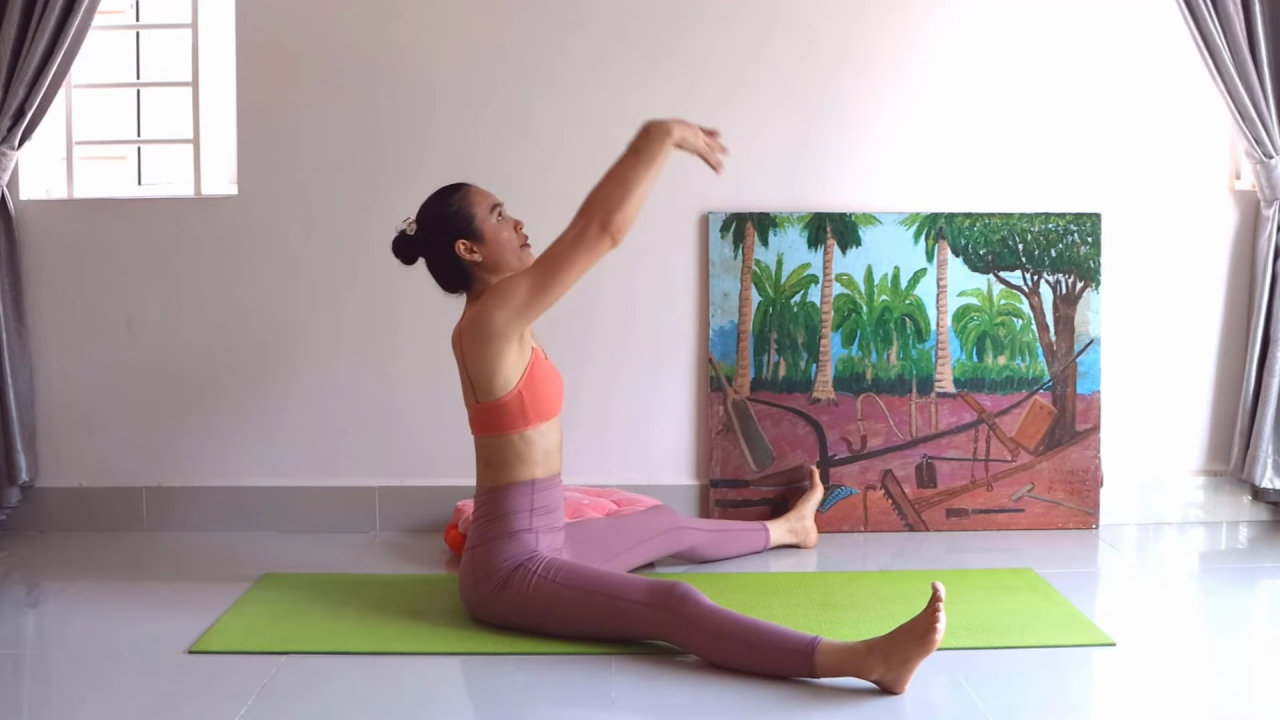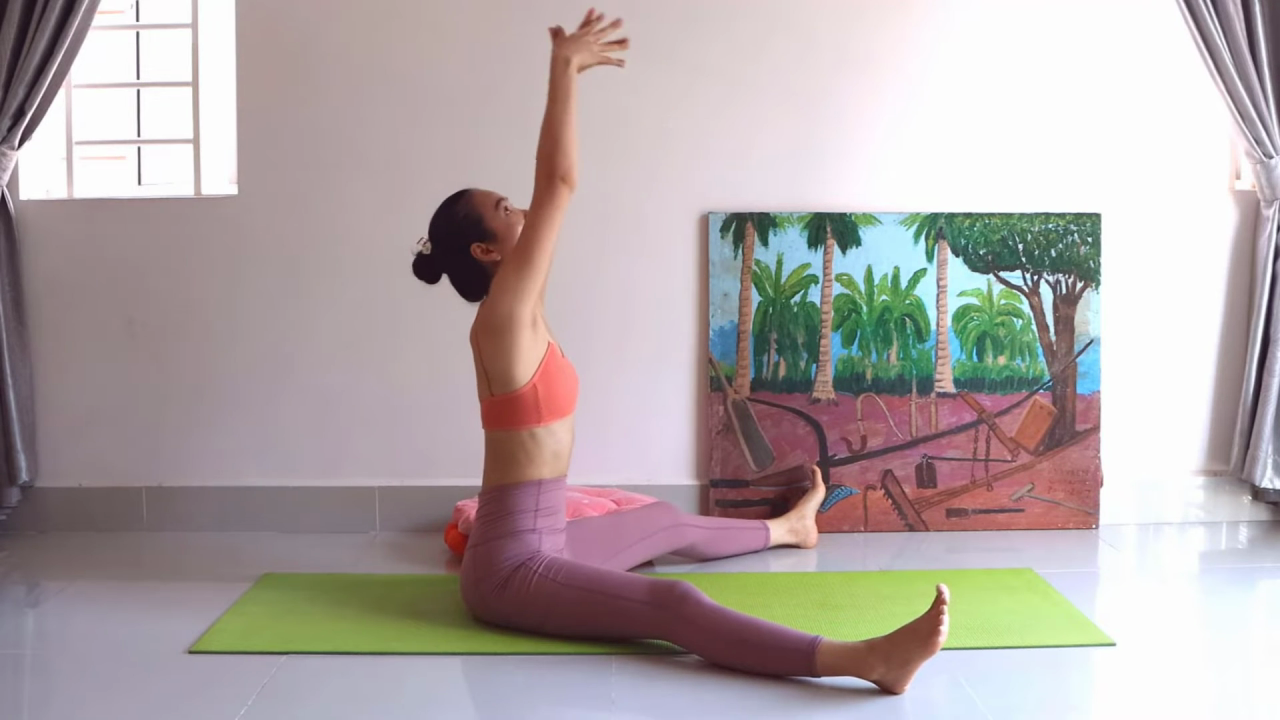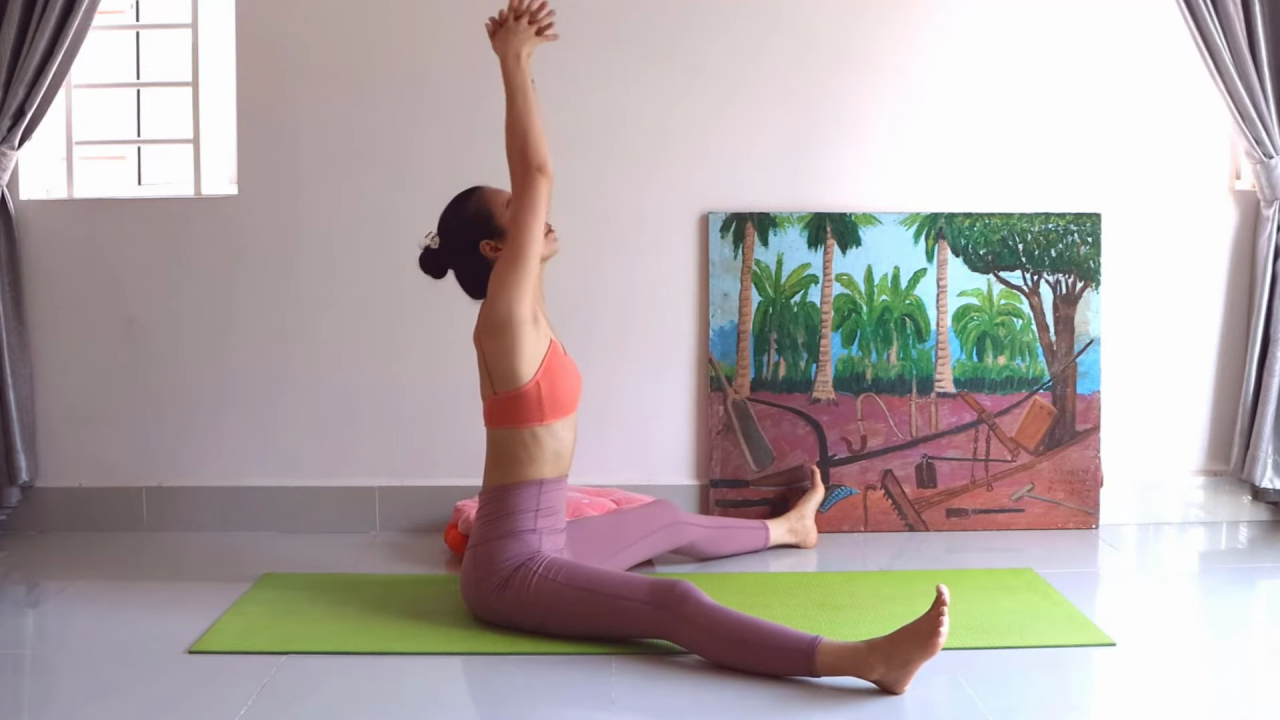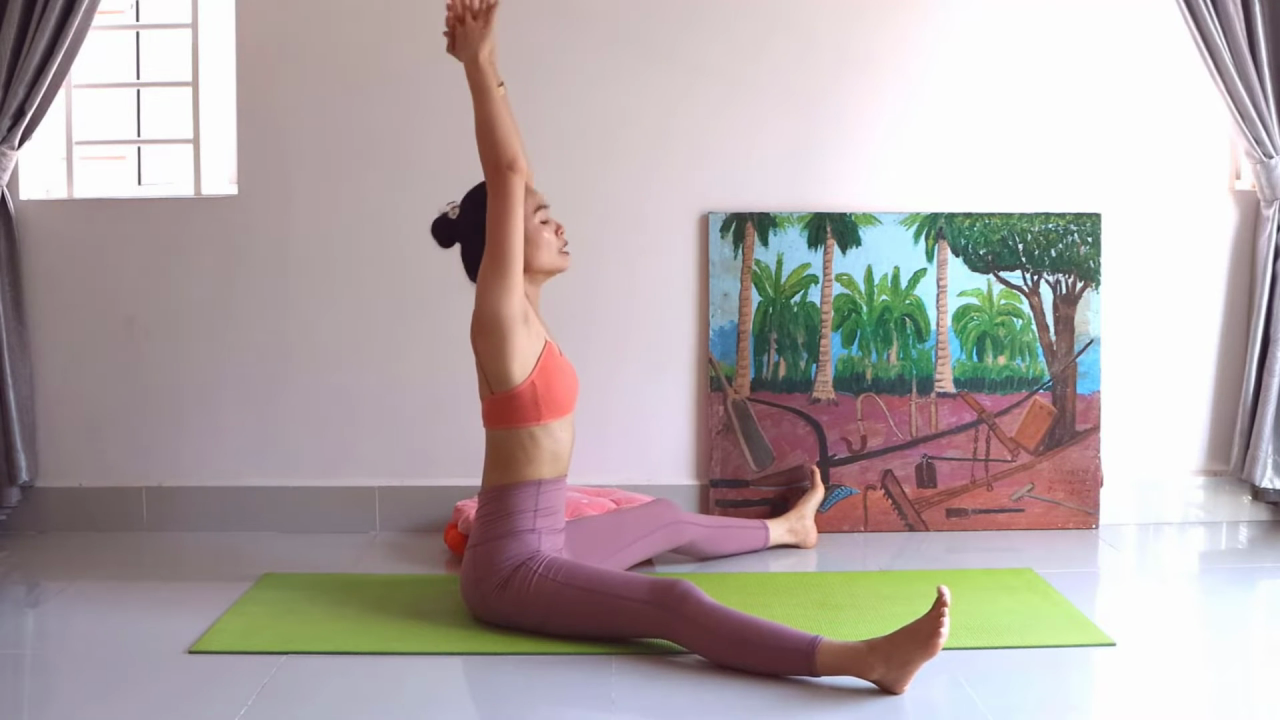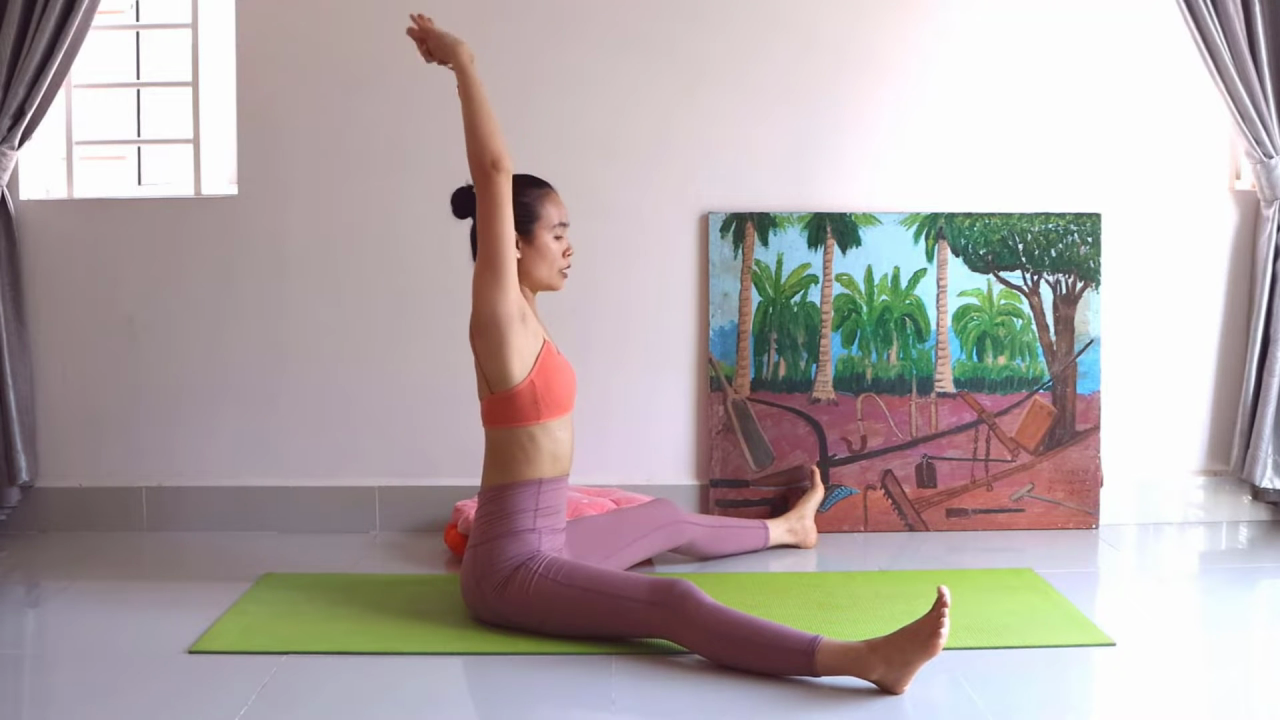
dt=0.4s
person 1, frame 1
left shoulder: (501, 316)
right shoulder: (490, 319)
left elbow: (591, 230)
right elbow: (603, 231)
left wrist: (654, 144)
right wrist: (655, 139)
left hip: (539, 541)
right hip: (510, 568)
left knee: (664, 527)
right knee: (672, 605)
left ankle: (782, 528)
right ankle: (868, 660)
person 1, frame 2
left shoulder: (515, 316)
right shoulder: (504, 316)
left elbow: (554, 187)
right elbow: (560, 183)
left wrist: (568, 69)
right wrist: (563, 70)
left hip: (539, 540)
right hip: (512, 568)
left knee: (666, 522)
right knee: (676, 606)
left ankle: (784, 528)
right ankle: (866, 660)
person 1, frame 3
left shoulder: (521, 314)
right shoulder: (506, 314)
left elbow: (531, 175)
right elbow: (536, 173)
left wrist: (518, 62)
right wrist: (513, 63)
left hip: (540, 540)
right hip: (511, 566)
left knee: (665, 520)
right knee: (675, 605)
left ankle: (784, 528)
right ankle: (866, 659)
person 1, frame 4
left shoulder: (518, 311)
right shoulder: (499, 313)
left elbow: (510, 171)
right elbow: (508, 173)
left wrist: (483, 64)
right wrist: (478, 64)
left hip: (538, 541)
right hip: (511, 566)
left knee: (665, 520)
right knee: (674, 604)
left ankle: (784, 529)
right ankle: (867, 659)
person 1, frame 5
left shoulder: (518, 311)
right shoulder: (498, 313)
left elbow: (496, 172)
right elbow: (494, 173)
right wrist: (462, 64)
left hip: (542, 540)
right hip: (511, 565)
left knee: (665, 520)
right knee: (675, 603)
left ankle: (783, 528)
right ankle: (866, 658)
